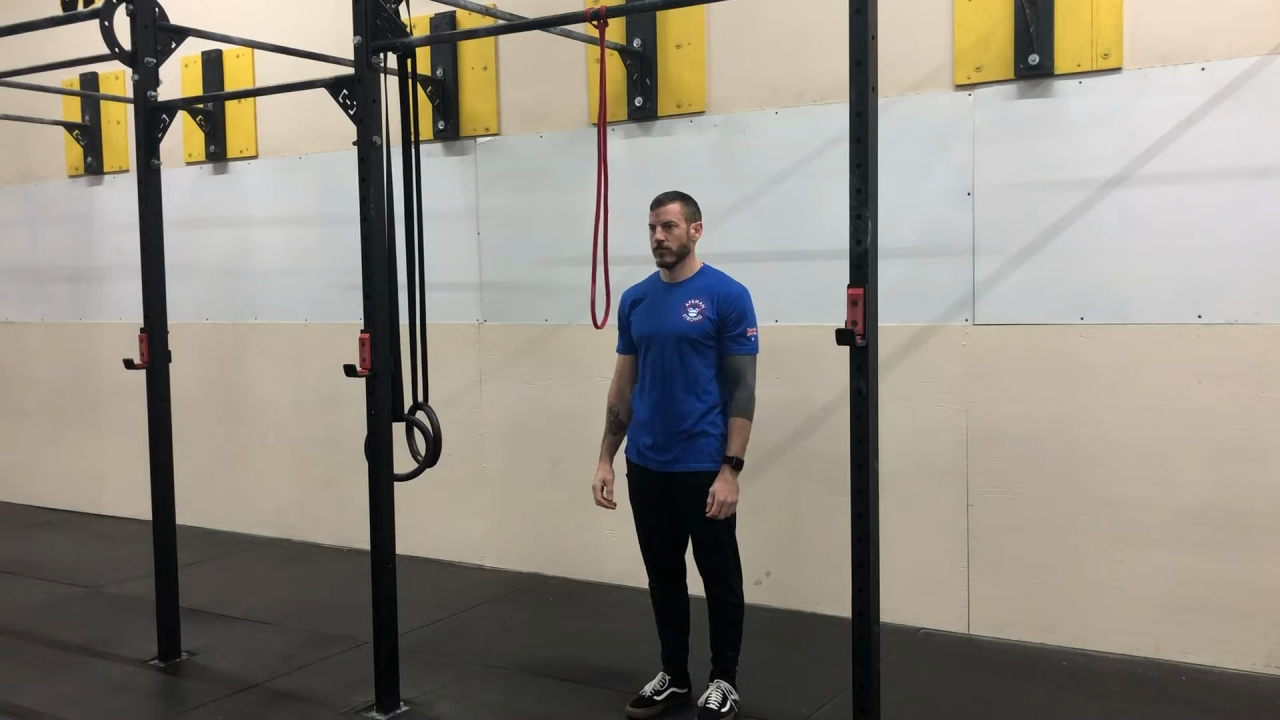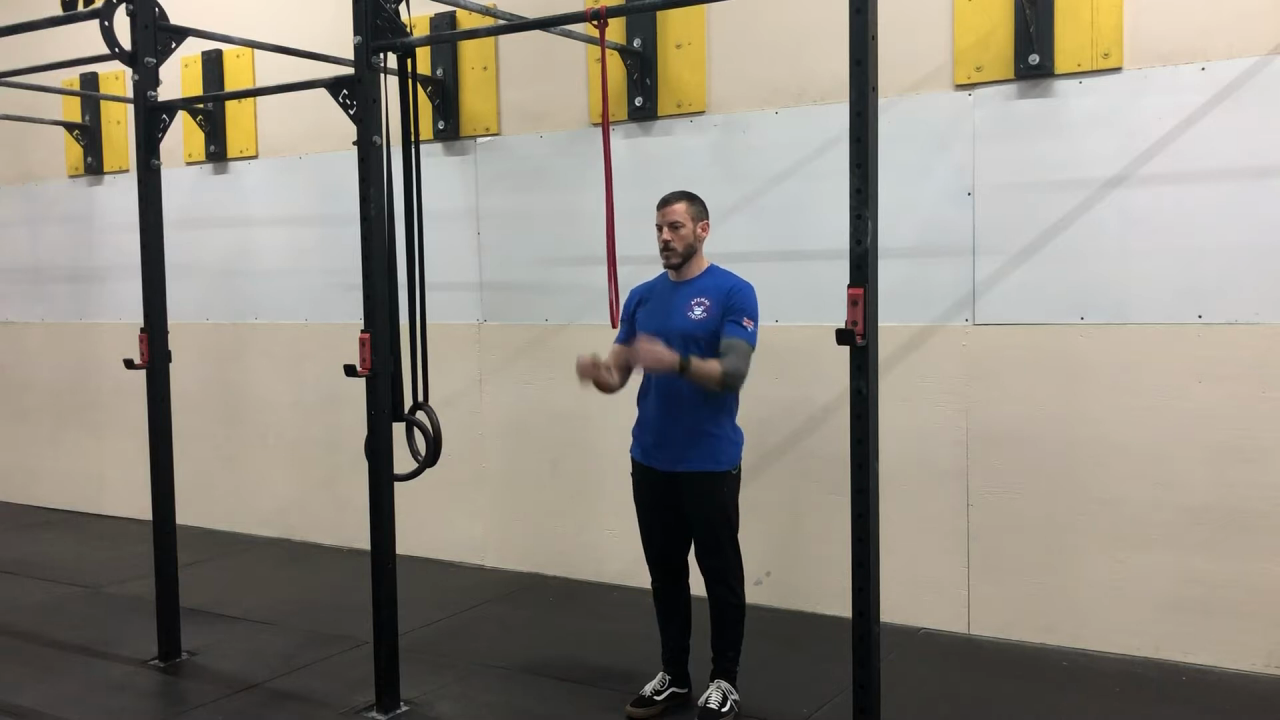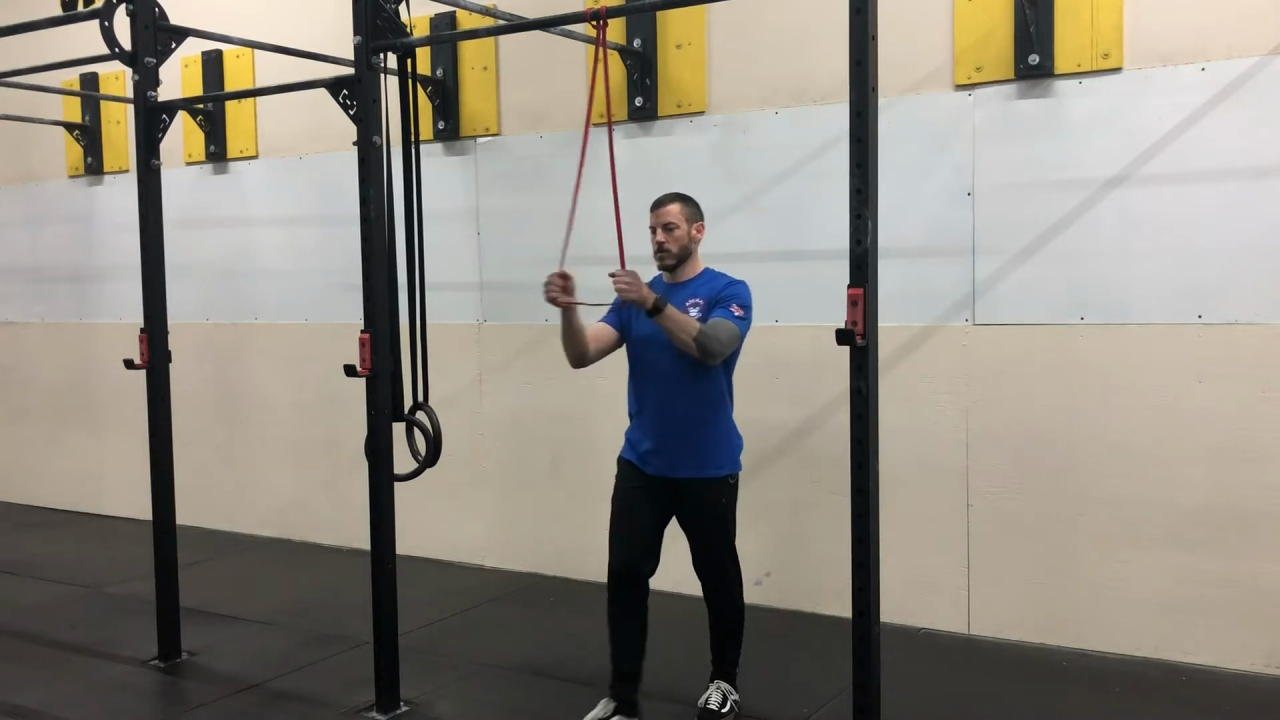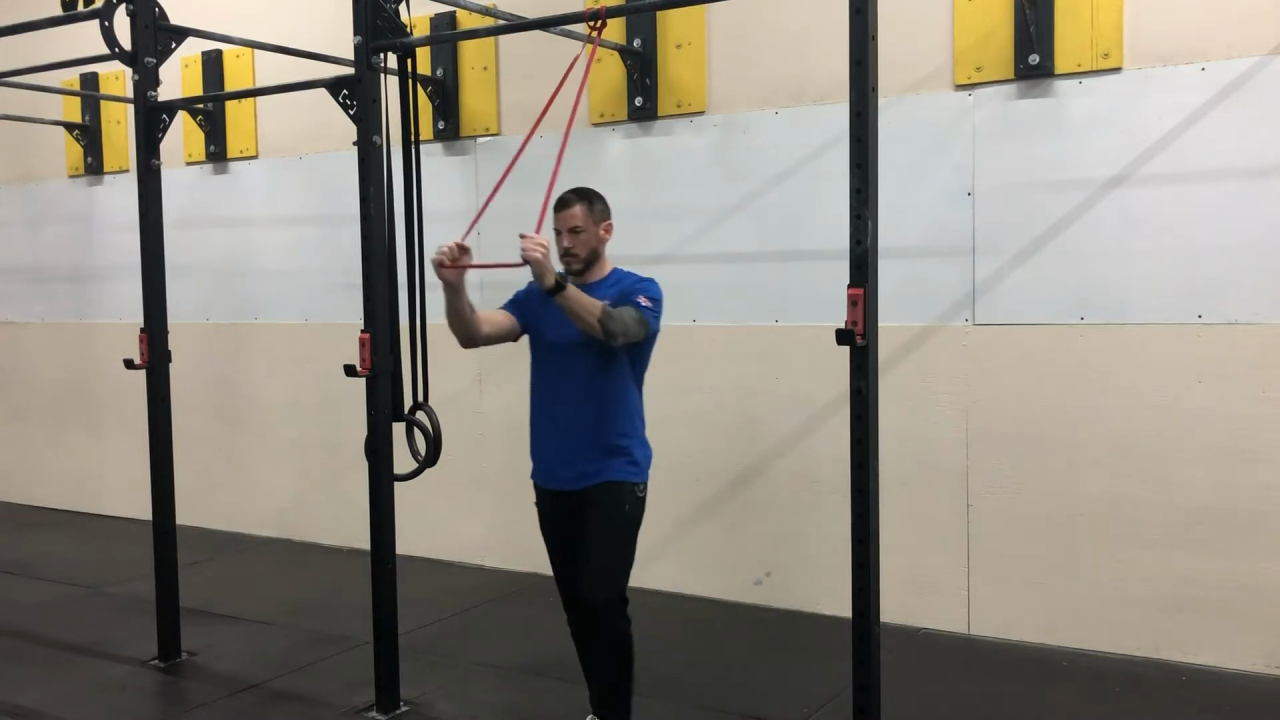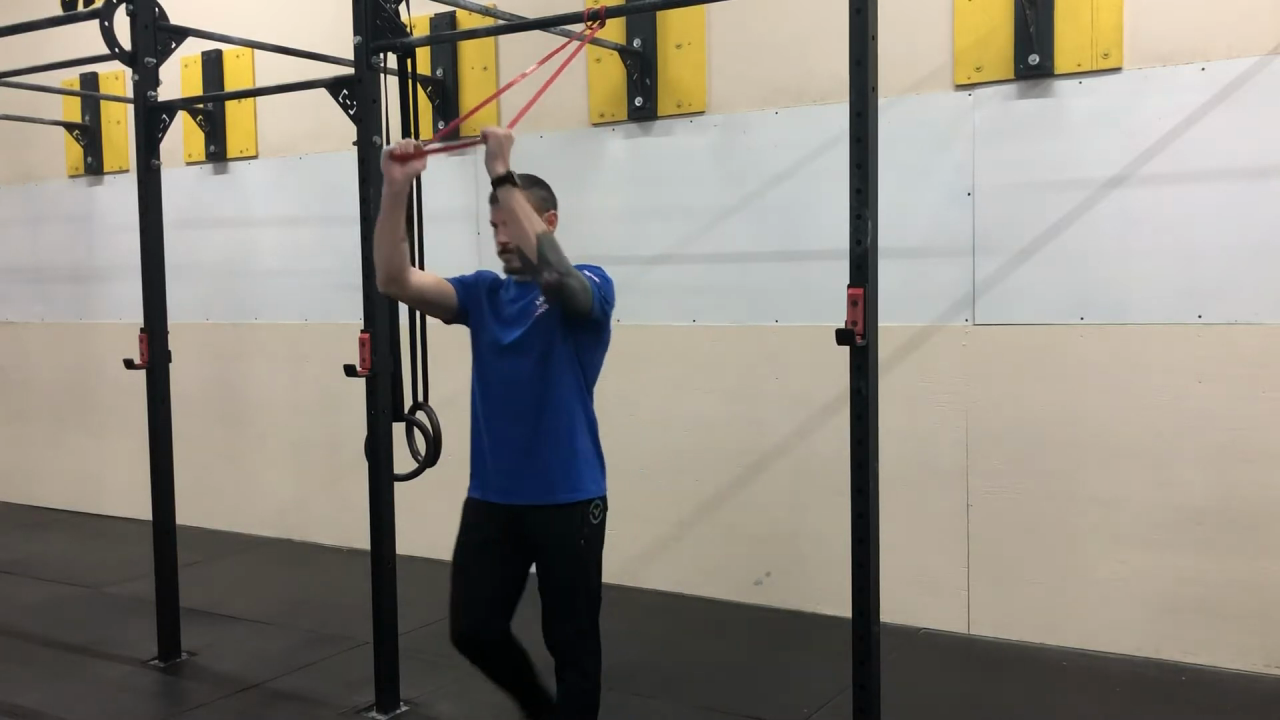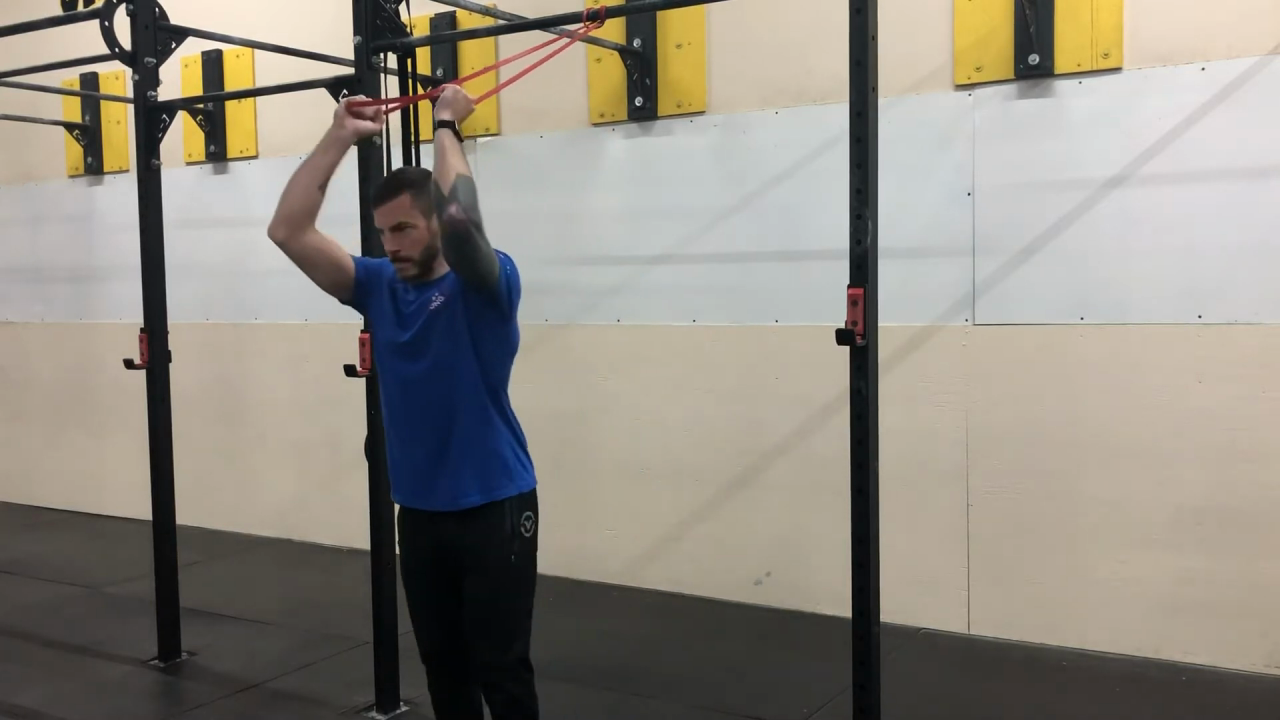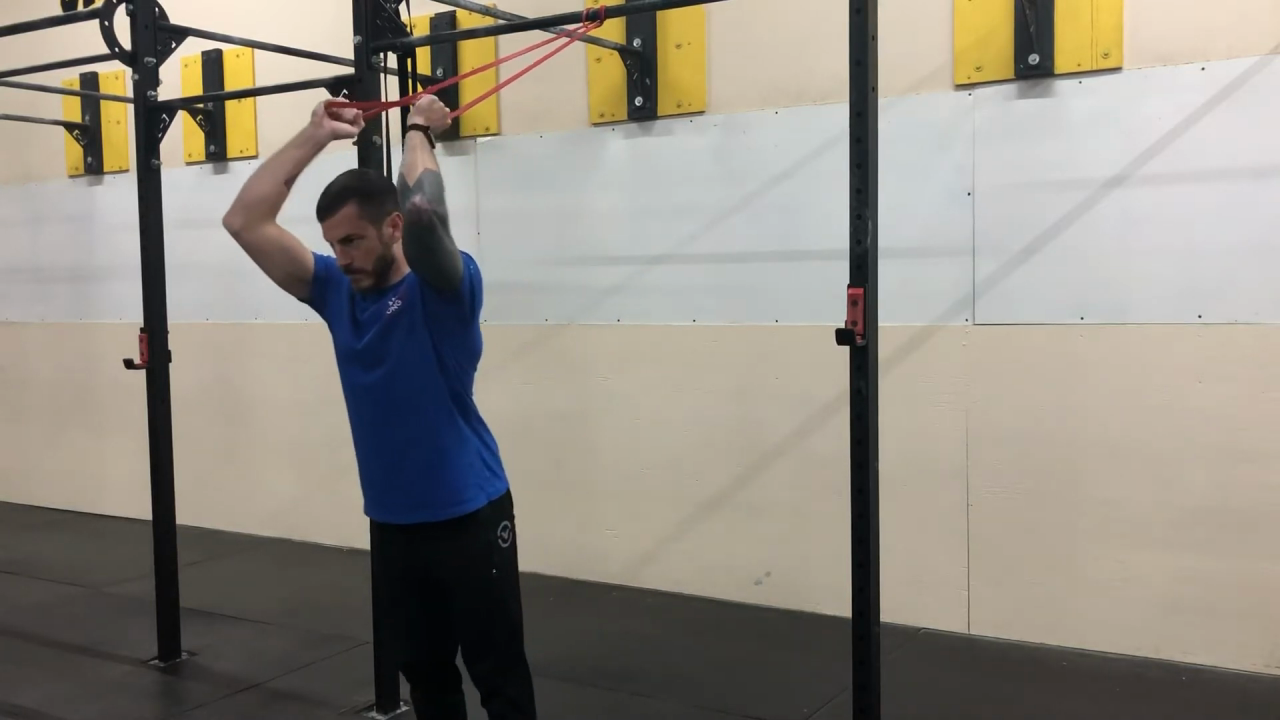
dt=0.7s
person 1, frame 1
left shoulder: (727, 296)
right shoulder: (635, 300)
left elbow: (742, 390)
right elbow: (623, 386)
left wrist: (731, 469)
right wrist: (605, 459)
left hip: (703, 466)
right hip: (646, 465)
left knee: (719, 577)
right knee: (663, 576)
right ankle: (673, 676)
person 1, frame 2
left shoulder: (732, 293)
right shoulder: (641, 297)
left elbow: (733, 372)
right elbow: (619, 372)
left wrist: (675, 362)
right wrist: (599, 371)
left hip: (710, 463)
right hip: (650, 461)
left knee: (720, 574)
right knee: (665, 573)
right ankle: (673, 675)
person 1, frame 3
left shoulder: (728, 292)
right shoulder: (633, 299)
left elbow: (711, 347)
right elbow: (583, 355)
left wrist: (653, 303)
right wrist: (568, 309)
left hip: (707, 468)
right hip: (641, 464)
left knee: (718, 579)
right knee: (625, 576)
person 1, frame 4
left shoulder: (637, 291)
right shoulder: (536, 297)
left elbow: (613, 329)
right elbow: (474, 335)
left wrist: (553, 281)
right wrist: (454, 286)
left hip: (614, 475)
right hip: (553, 479)
left knee: (602, 598)
right knee: (577, 603)
person 1, frame 5
left shoulder: (588, 288)
right shoulder: (482, 293)
left elbow: (550, 271)
right elbow: (395, 280)
left wrist: (502, 174)
right wrist: (396, 186)
left hip: (567, 499)
right hip: (490, 498)
left knee: (571, 640)
right knee: (473, 631)
person 1, frame 6
left shoulder: (489, 282)
right shoulder: (379, 287)
left elbow: (462, 218)
right elbow: (288, 230)
left wrist: (446, 125)
right wrist: (340, 136)
left hip: (494, 507)
right hip: (421, 511)
left knee: (499, 665)
right knee: (444, 663)
person 1, frame 7
left shoulder: (447, 285)
right shoulder: (335, 292)
left elbow: (424, 212)
right elbow: (245, 221)
left wrist: (418, 130)
right wrist: (317, 135)
left hip: (468, 516)
right hip: (394, 522)
